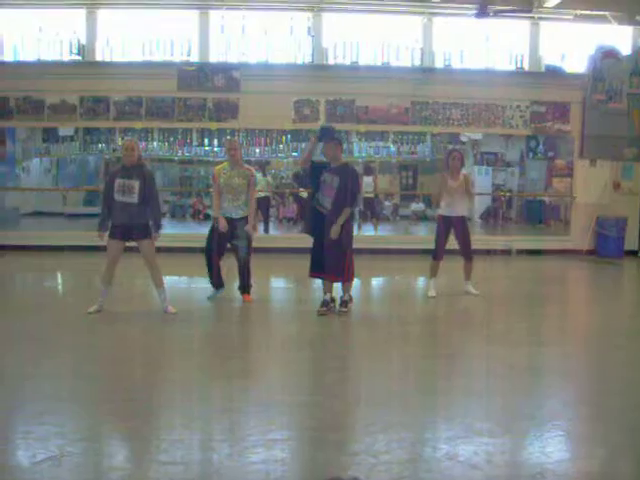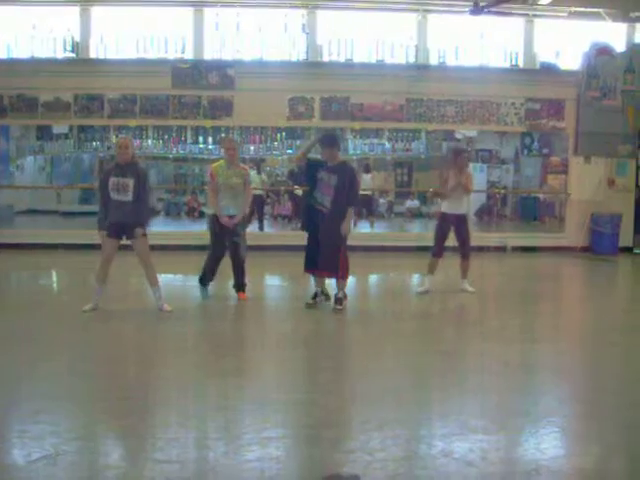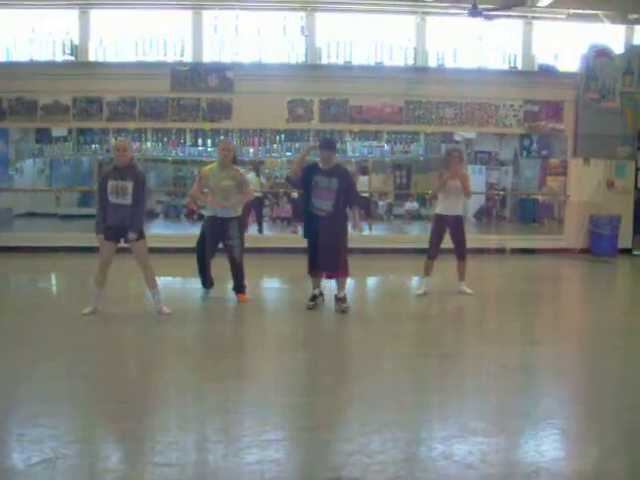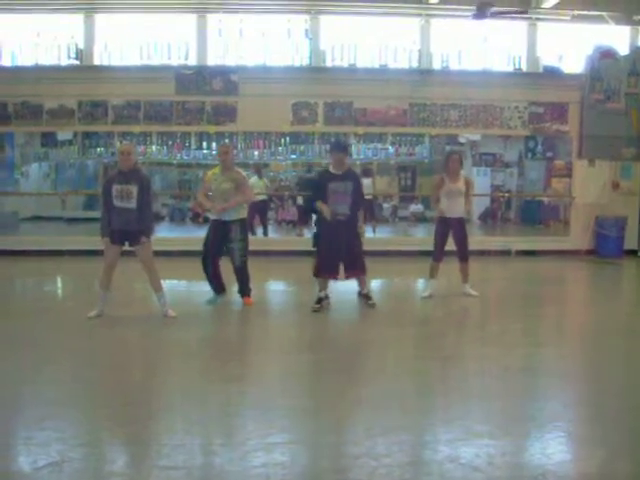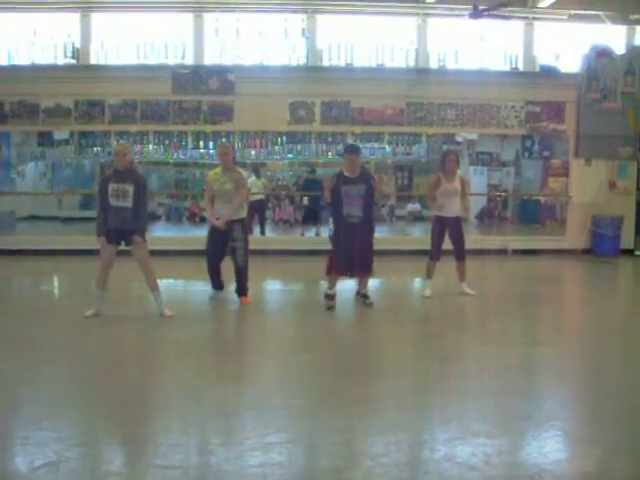
dt=0.3s
person 1, frame 1
left shoulder: (350, 172)
right shoulder: (323, 168)
left elbow: (350, 203)
right elbow: (304, 163)
left wrist: (338, 224)
right wrist: (315, 142)
left hip: (340, 225)
right hip: (322, 223)
left knee: (343, 261)
right knee: (323, 260)
left ankle: (346, 297)
right ankle: (328, 298)
person 1, frame 2
left shoulder: (347, 171)
right shoulder: (319, 166)
left elbow: (352, 200)
right elbow: (300, 159)
left wrist: (347, 222)
right wrist: (313, 142)
left hip: (336, 221)
right hip: (316, 219)
left knee: (338, 257)
right knee: (314, 255)
left ankle: (341, 294)
right ankle: (320, 291)
person 1, frame 3
left shoulder: (343, 173)
right shoulder: (311, 170)
left elbow: (352, 199)
right elbow: (292, 178)
left wrist: (356, 219)
right wrist: (305, 154)
left hip: (336, 223)
right hip: (314, 222)
left knee: (338, 258)
right knee: (315, 257)
left ankle: (341, 295)
right ankle: (316, 292)
person 1, frame 4
left shoulder: (353, 176)
right shoulder: (322, 176)
left elbow: (359, 201)
right elbow: (316, 199)
left wrist: (360, 222)
right wrist: (323, 208)
left hip: (349, 225)
right hip: (328, 225)
left knee: (356, 258)
right knee: (325, 260)
left ankle: (364, 291)
right ankle: (322, 295)
person 1, frame 5
left shoulder: (367, 177)
right shoulder: (337, 178)
left elbow: (373, 199)
right elbow: (329, 202)
left wrist: (377, 190)
right wrist: (327, 190)
left hip: (363, 226)
right hip: (342, 226)
left knee: (365, 259)
right knee: (338, 258)
left ankle: (362, 291)
right ankle: (330, 292)
person 2, frame 1
left shoulder: (146, 174)
right shoulder: (114, 174)
left elbow: (153, 201)
right elbow: (106, 201)
left wrist: (157, 226)
right wrist: (102, 225)
left hip: (140, 224)
right hip: (119, 225)
left knee: (152, 263)
right knee: (110, 263)
left ankle: (165, 303)
right ankle: (100, 303)
person 2, frame 2
left shoulder: (140, 172)
right shoulder: (108, 173)
left elbow: (144, 200)
right elbow: (103, 201)
left wrist: (142, 224)
right wrist: (102, 225)
left hip: (134, 223)
right hip: (113, 223)
left knee: (146, 261)
right knee: (105, 261)
left ankle: (160, 301)
right ankle: (95, 301)
person 2, frame 3
left shoulder: (138, 175)
right shoulder: (107, 176)
left elbow: (141, 204)
right elbow: (101, 204)
left wrist: (135, 228)
right wrist: (99, 229)
left hip: (133, 227)
right hip: (111, 226)
left knee: (145, 264)
right knee: (103, 264)
left ankle: (159, 304)
right ankle: (94, 304)
person 2, frame 4
left shoulder: (142, 179)
right shoulder: (111, 180)
left elbow: (147, 207)
right elbow: (106, 208)
left wrist: (147, 232)
right wrist: (104, 232)
left hip: (137, 229)
right hip: (116, 230)
left knee: (150, 267)
right knee: (108, 267)
left ankle: (165, 307)
right ankle: (100, 307)
person 2, frame 5
left shoulder: (138, 179)
right shoulder: (107, 179)
left elbow: (142, 207)
right elbow: (102, 207)
left wrist: (140, 231)
right wrist: (100, 232)
left hip: (132, 229)
right hip: (112, 229)
left knee: (146, 266)
right knee: (104, 266)
left ankle: (161, 307)
right ankle: (97, 307)
person 3, frame 1
left shoulder: (249, 172)
right shoulder: (218, 171)
left elbow: (252, 198)
right elbow: (216, 196)
left wrist: (251, 221)
right wrist: (219, 218)
left hip: (242, 219)
right hip: (223, 218)
left knee: (243, 256)
right knee: (212, 253)
left ankle: (245, 290)
right ankle: (217, 286)
person 3, frame 2
left shoulder: (244, 171)
right shoulder: (215, 169)
left elbow: (248, 196)
right elbow: (212, 194)
left wrist: (240, 216)
right wrist: (222, 216)
left hip: (238, 217)
right hip: (219, 216)
left knee: (239, 254)
right knee: (217, 252)
left ankle: (240, 288)
right ankle: (204, 282)
person 3, frame 3
left shoulder: (238, 173)
right shoulder: (207, 171)
left elbow: (249, 195)
right elbow: (194, 191)
left wrist: (229, 204)
right wrist: (209, 203)
left hip: (233, 218)
right hip: (213, 218)
left knee: (235, 256)
right knee: (204, 253)
left ankle: (240, 290)
right ankle: (207, 286)
person 3, frame 4
left shoulder: (238, 175)
right shoulder: (211, 175)
left elbow: (249, 196)
right elbow: (200, 195)
left wrist: (226, 206)
right wrist: (212, 206)
left hip: (237, 221)
right hip: (217, 221)
left knee: (239, 259)
right knee: (209, 258)
left ankle: (245, 293)
right ankle: (218, 290)
person 3, frame 5
left shoulder: (239, 175)
right shoulder: (212, 176)
left elbow: (242, 199)
right elbow: (208, 199)
left wrist: (225, 218)
right wrist: (212, 218)
left hip: (237, 221)
right hip: (217, 221)
left knee: (240, 258)
right knee: (212, 256)
left ankle: (242, 293)
right ankle: (217, 287)
person 4, frame 1
left shoulder: (465, 178)
right shoulder: (443, 177)
left elbow: (470, 195)
right elbow: (437, 197)
left wrist: (465, 188)
right wrist: (447, 190)
left hip: (460, 218)
right hip: (444, 217)
left knee: (468, 252)
right knee: (438, 251)
left ankle: (468, 284)
right ankle: (432, 285)
person 4, frame 2
left shoulder: (467, 175)
right shoulder: (446, 175)
left elbow: (469, 191)
right elbow: (443, 195)
left wrist: (461, 181)
right wrist: (456, 184)
left hip: (461, 216)
right hip: (446, 215)
left knee: (465, 250)
right knee: (438, 249)
left ankle: (464, 283)
right ankle: (427, 282)
person 4, frame 3
left shoulder: (463, 176)
right shoulder: (442, 175)
left elbow: (468, 194)
right elbow: (437, 191)
left wrist: (461, 179)
right wrist: (448, 176)
left hip: (457, 217)
right hip: (441, 216)
left knee: (461, 252)
right knee: (432, 251)
left ankle: (462, 284)
right ankle: (425, 284)
person 4, frame 4
left shoulder: (465, 180)
right shoulder: (441, 180)
left elbow: (468, 198)
right elbow: (434, 200)
left wrist: (468, 207)
right wrist: (438, 208)
left hip: (459, 219)
right hip: (443, 219)
left knee: (464, 254)
right knee: (437, 253)
left ankle: (466, 286)
right ankle: (430, 287)
person 4, frame 5
left shoulder: (462, 180)
right shoulder: (437, 179)
left elbow: (464, 196)
right elbow: (429, 199)
left wrist: (465, 205)
right wrist: (435, 205)
left hip: (455, 219)
right hip: (440, 218)
left knee: (460, 253)
right knee: (434, 252)
left ankle: (463, 285)
right ankle: (428, 286)
